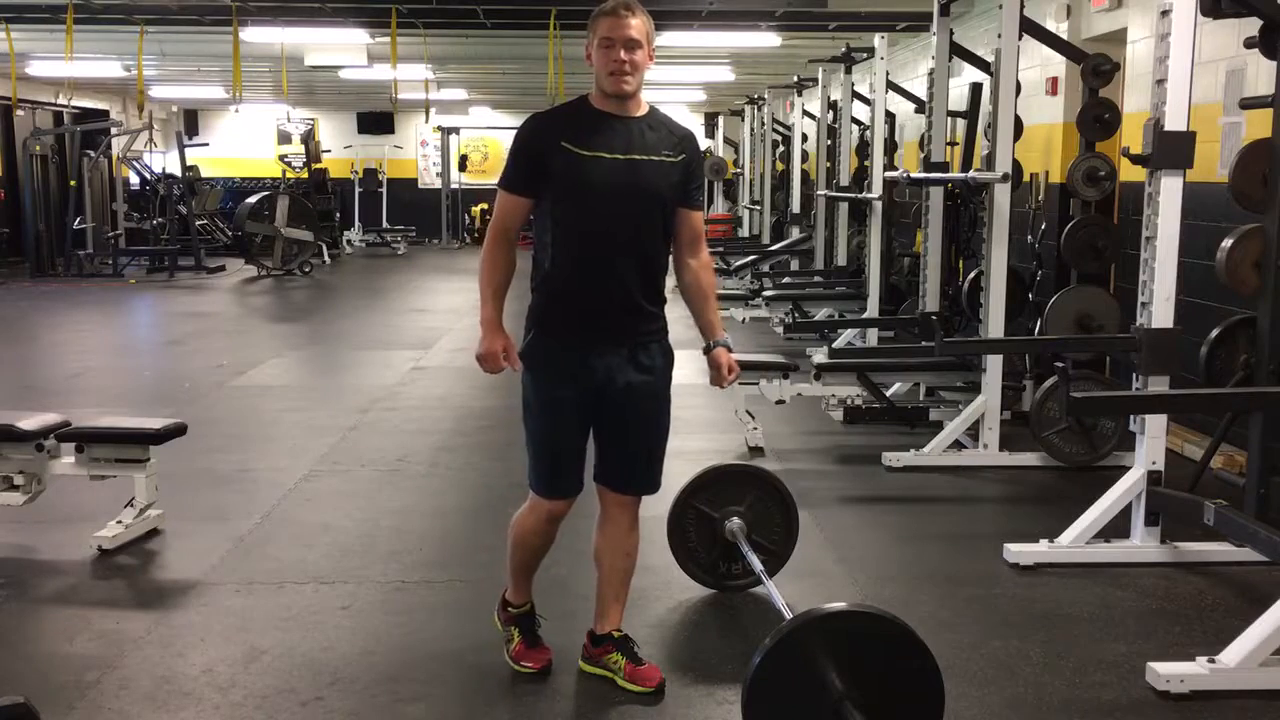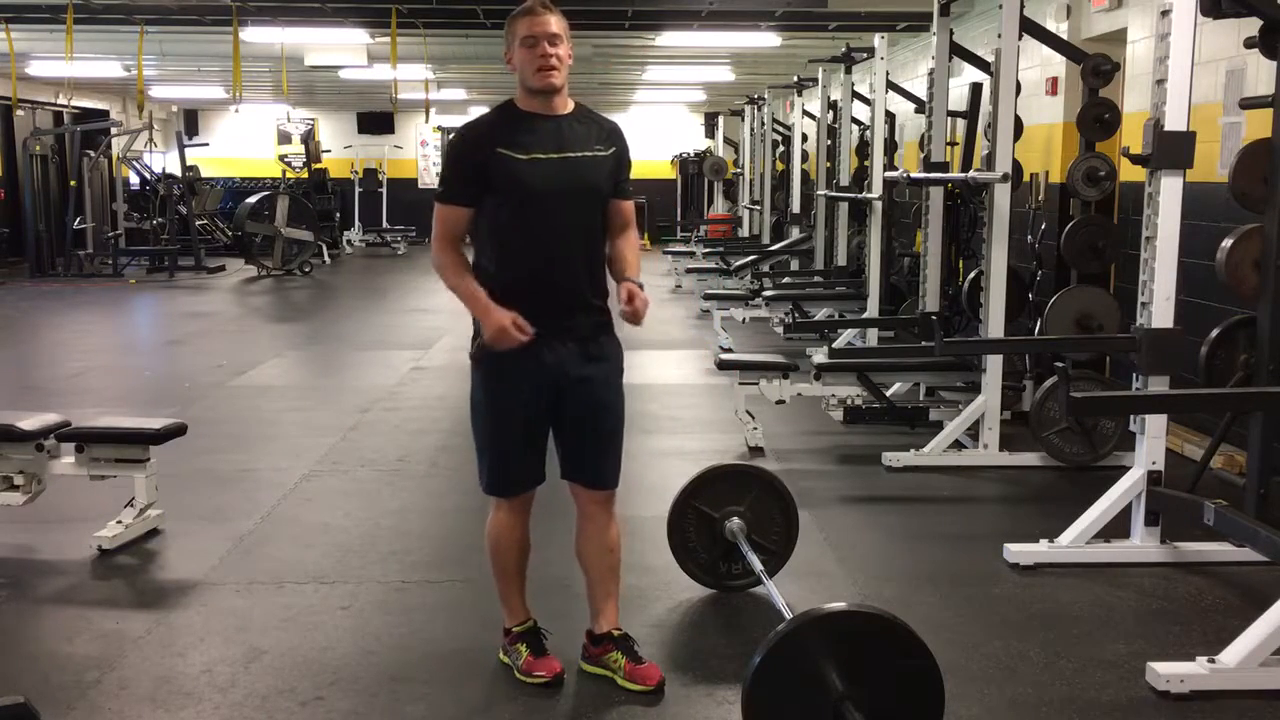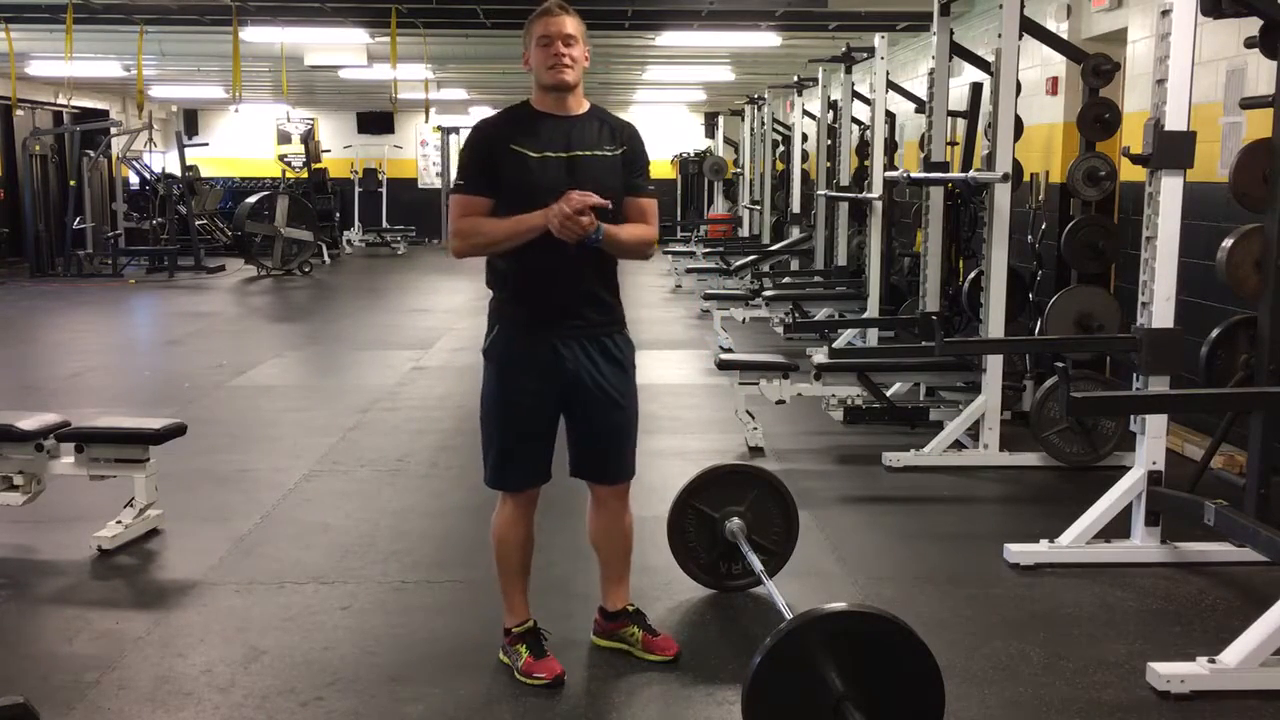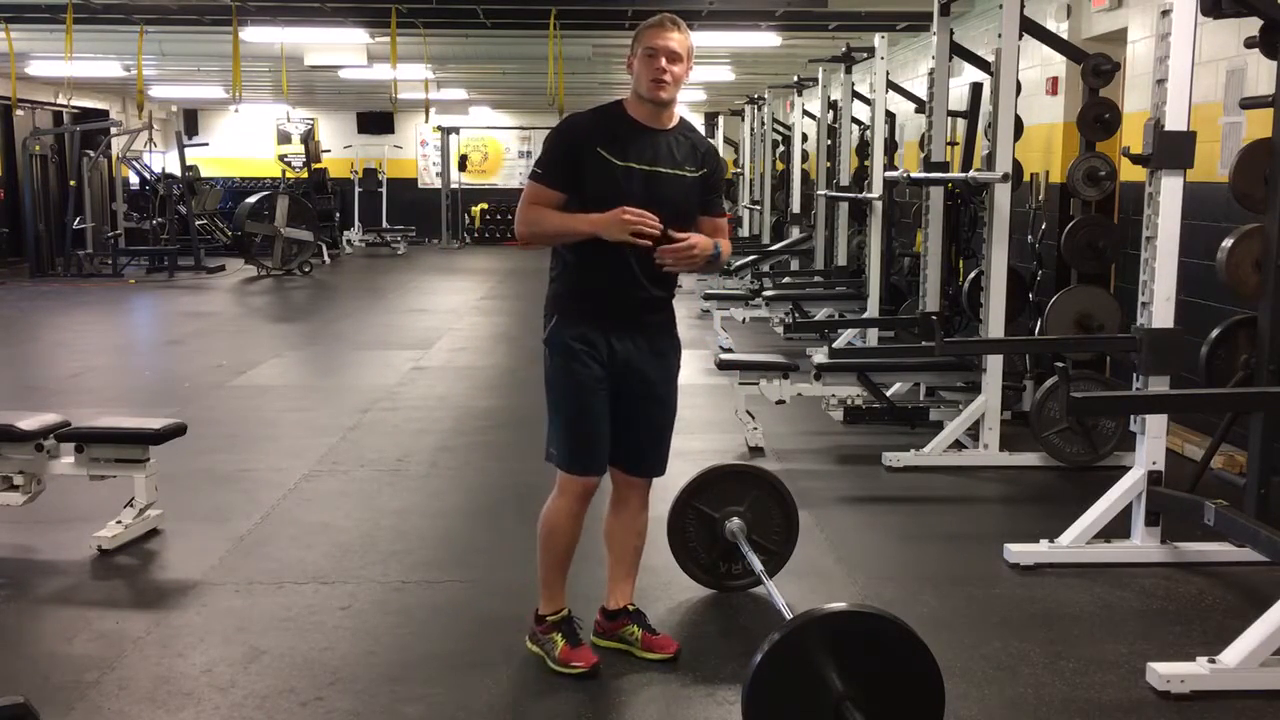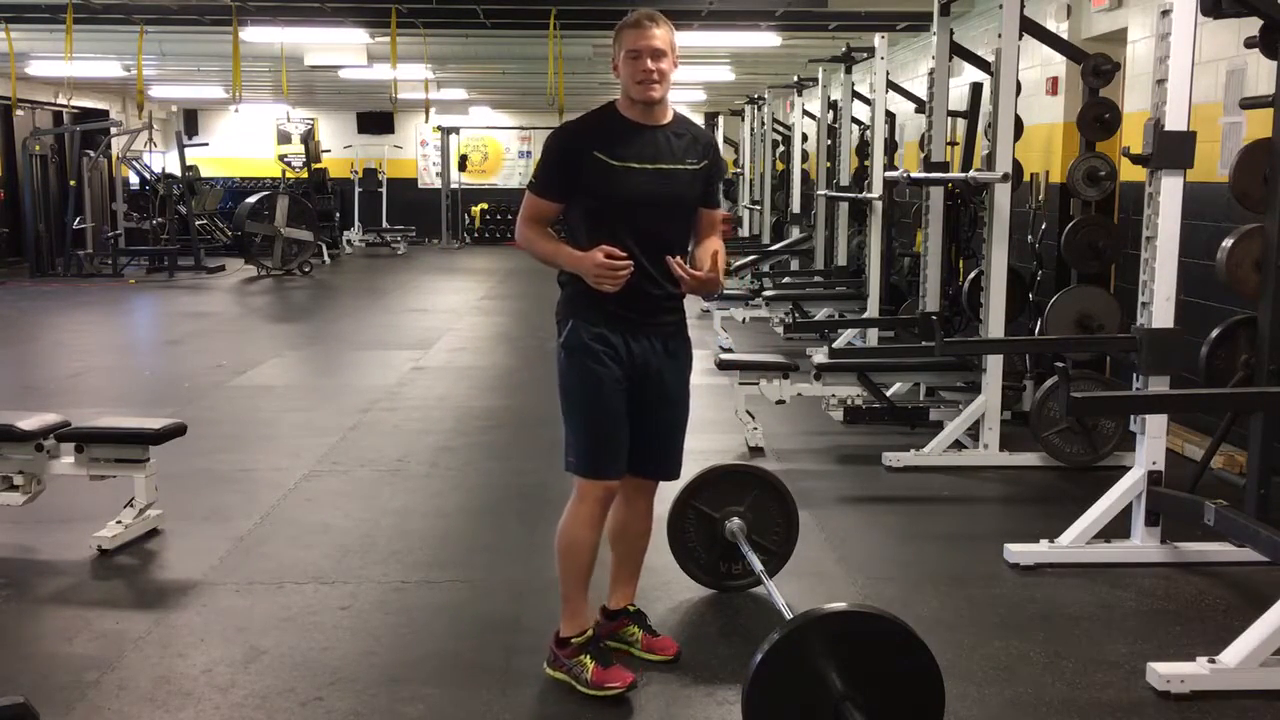
dt=1s
person 1, frame 1
left shoulder: (678, 145)
right shoulder: (548, 132)
left elbow: (691, 252)
right elbow: (503, 232)
left wrist: (715, 339)
right wrist: (491, 323)
left hip: (641, 351)
right hip: (558, 347)
left knee: (623, 500)
right knee: (552, 498)
left ankle: (606, 638)
right ankle: (516, 605)
person 1, frame 2
left shoulder: (605, 136)
right shoulder: (479, 140)
left elbow: (622, 228)
right elbow: (446, 244)
left wrist: (631, 281)
right wrist: (483, 308)
left hip: (590, 343)
right hip: (511, 346)
left knee: (598, 495)
right knee: (513, 496)
left ankle: (604, 638)
right ankle: (518, 631)
person 1, frame 3
left shoulder: (620, 137)
right shoulder: (494, 136)
left elbow: (646, 237)
right elbow: (461, 236)
left wrist: (594, 231)
right wrist: (546, 217)
left hip: (601, 336)
right hip: (522, 338)
left knee: (613, 486)
right knee: (518, 492)
left ankle: (616, 614)
right ankle: (518, 631)
person 1, frame 4
left shoulder: (700, 155)
right shoulder: (581, 133)
left elbow: (720, 241)
right elbow: (527, 221)
left wrist: (705, 251)
right wrist: (597, 222)
left hip: (652, 334)
right hip: (580, 328)
left knee: (635, 480)
right knee: (578, 479)
left ankle: (618, 612)
right ankle: (550, 619)
person 1, frame 5
left shoulder: (699, 146)
right shoulder: (579, 140)
left elbow: (708, 230)
right elbow: (528, 228)
left wrist: (711, 270)
right wrist: (579, 262)
left hip: (665, 333)
right hip: (593, 329)
left knee: (642, 481)
right knee: (597, 485)
left ankle: (619, 614)
right ankle: (571, 640)
